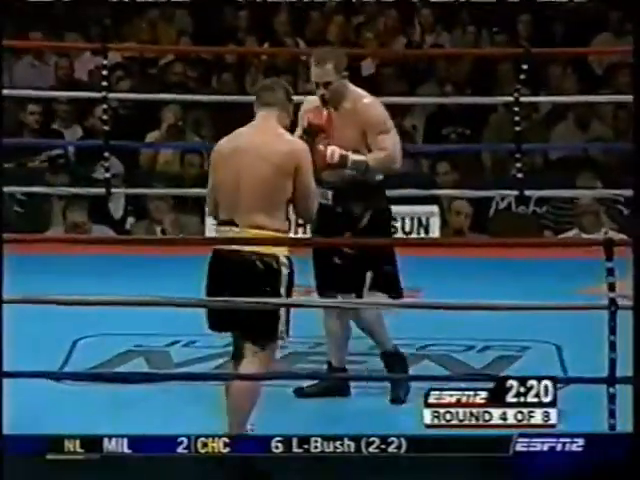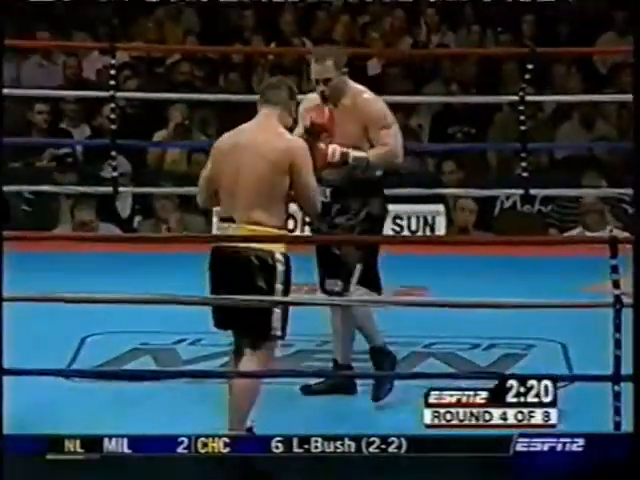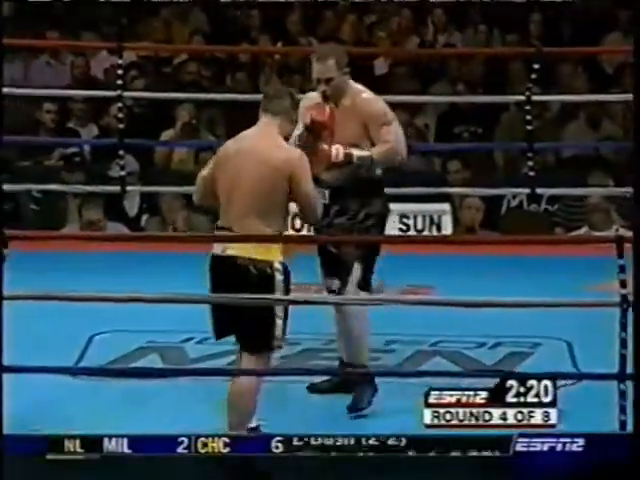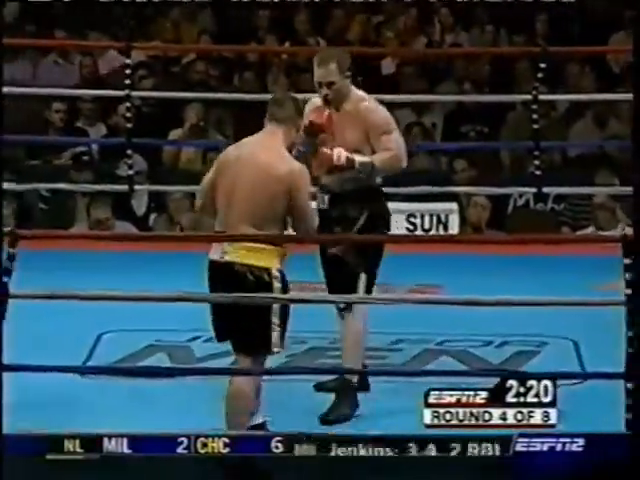
dt=0.1s
person 1, frame 1
left shoulder: (368, 109)
right shoulder: (310, 107)
left elbow: (392, 159)
left wrist: (346, 160)
right wrist: (305, 138)
left hip: (363, 205)
right hip: (328, 203)
left knee: (357, 296)
right knee: (330, 295)
left ankle: (392, 357)
right ankle: (337, 374)
person 1, frame 2
left shoulder: (369, 106)
right shoulder: (310, 104)
left elbow: (394, 153)
left wrist: (349, 157)
right wrist: (307, 137)
left hip: (362, 200)
right hip: (328, 198)
left knee: (347, 288)
right knee: (334, 290)
left ankle: (381, 352)
right ankle: (342, 371)
person 1, frame 3
left shoulder: (369, 105)
right shoulder: (309, 103)
left elbow: (397, 150)
left wrist: (352, 155)
right wrist: (306, 134)
left hip: (362, 201)
right hip: (329, 198)
left knee: (344, 288)
right knee: (338, 289)
left ankle: (363, 374)
right ankle: (348, 368)
person 1, frame 4
left shoulder: (371, 112)
right shoulder: (313, 109)
left elbow: (397, 159)
right elbow: (298, 160)
left wrist: (353, 162)
right wrist: (307, 139)
left hip: (363, 209)
right hip: (329, 205)
left knee: (350, 300)
right knee: (342, 297)
left ankle: (349, 392)
right ankle: (354, 372)
person 2, frame 1
left shoulder: (223, 146)
right shoulder: (295, 148)
left elbow: (213, 207)
right elbow: (308, 211)
left hip: (225, 253)
right hip: (265, 256)
left knee: (243, 345)
right knee: (259, 352)
left ankle: (233, 431)
person 2, frame 2
left shoulder: (225, 141)
right shoulder: (293, 146)
left elbow: (204, 197)
right elbow: (311, 208)
left hip: (224, 249)
right hip: (262, 253)
left knee: (245, 345)
right knee: (259, 352)
left ankle: (240, 428)
person 2, frame 3
left shoulder: (227, 148)
right shoulder: (292, 157)
left elbow: (200, 197)
right elbow: (312, 215)
left hip: (223, 256)
right hip: (260, 261)
left knee: (249, 347)
right knee: (256, 357)
left ankle: (244, 426)
person 2, frame 4
left shoulder: (229, 154)
right shoulder: (293, 170)
left elbow: (203, 205)
right elbow: (307, 229)
left hip: (221, 261)
right hip: (258, 267)
left knee: (247, 351)
right knee: (251, 360)
left ankle: (251, 422)
